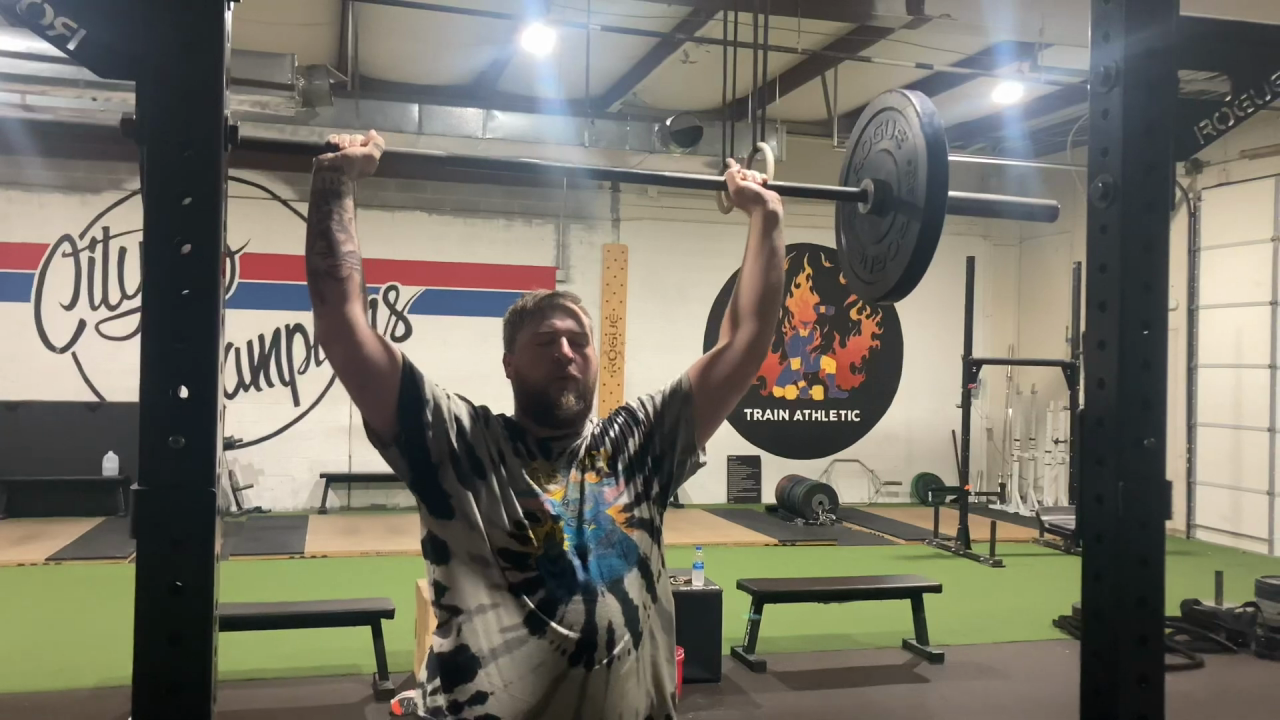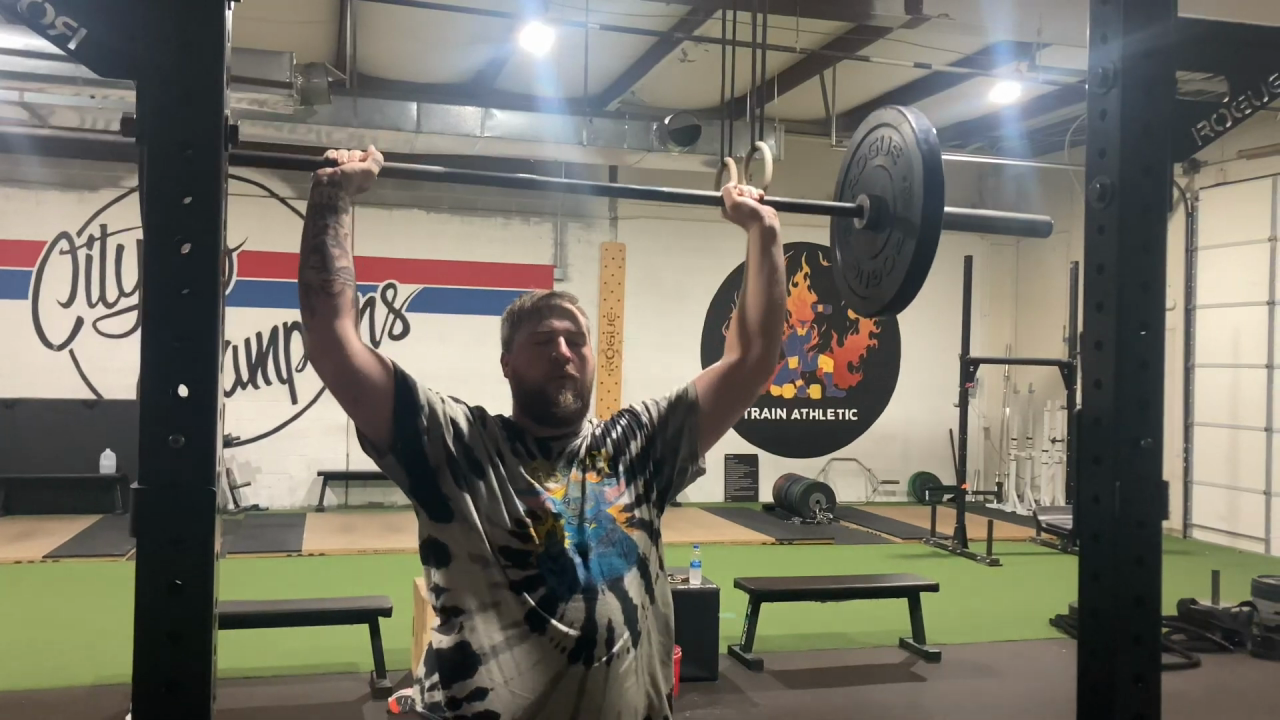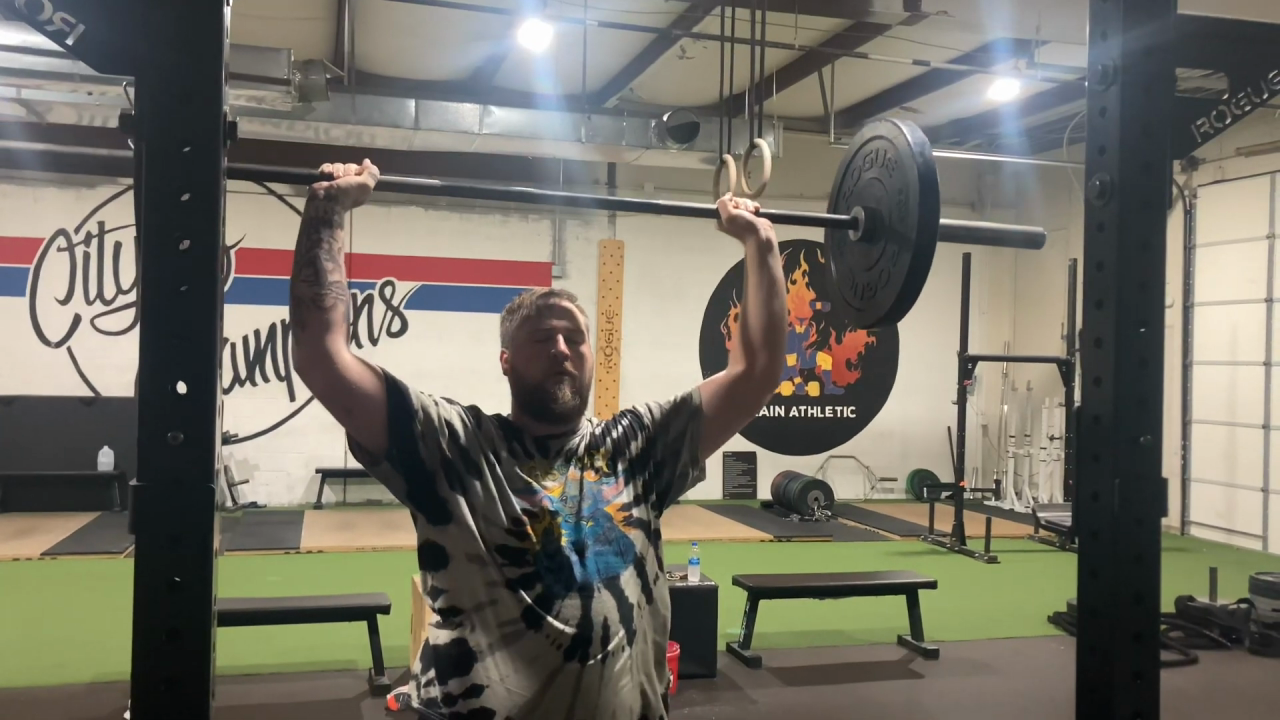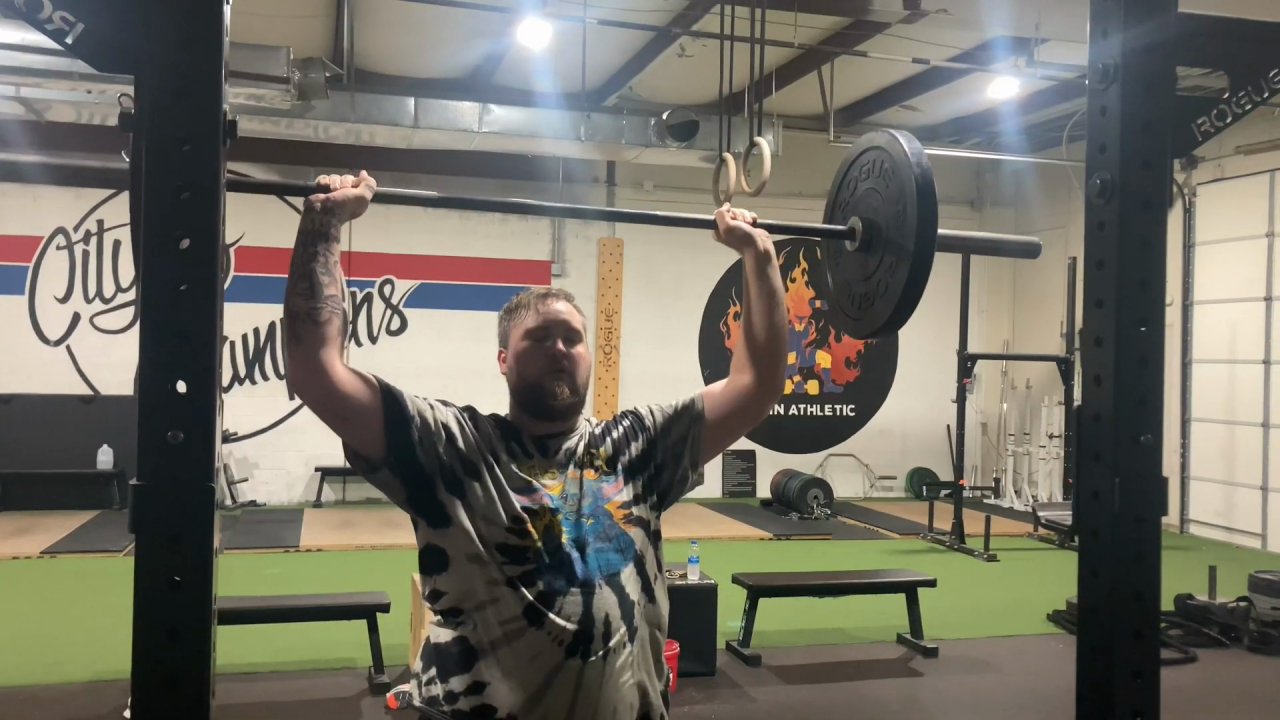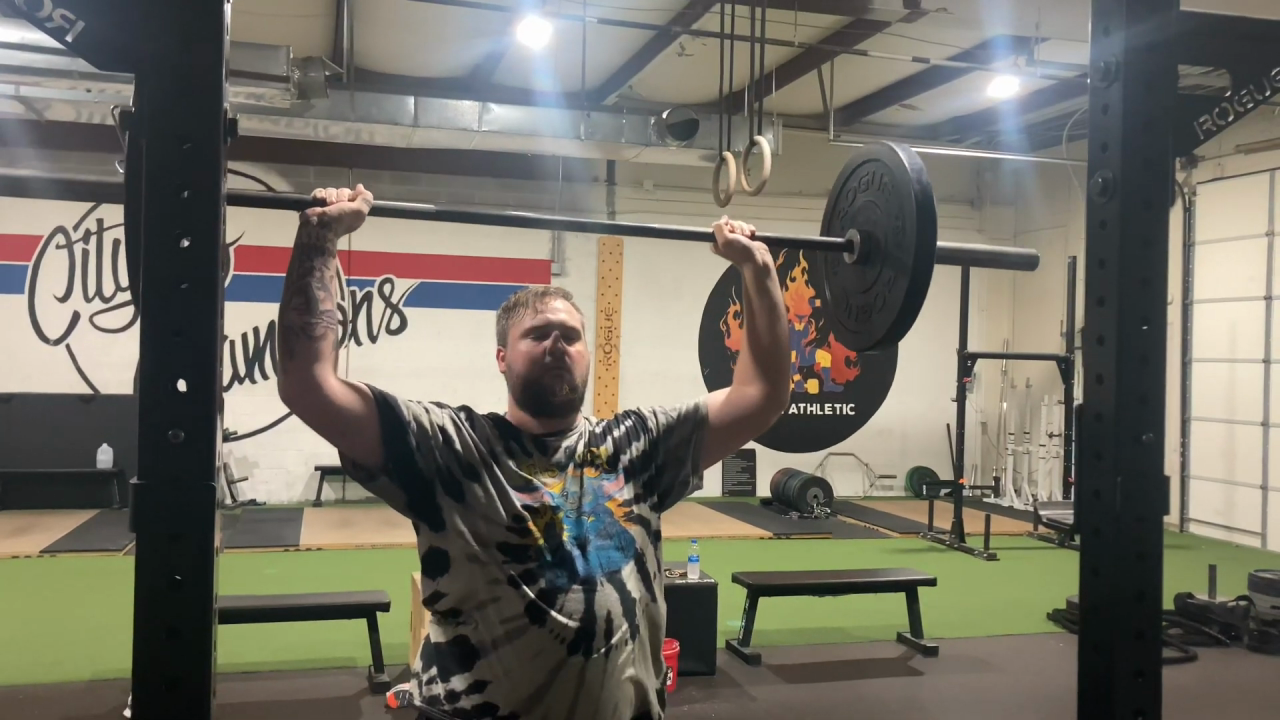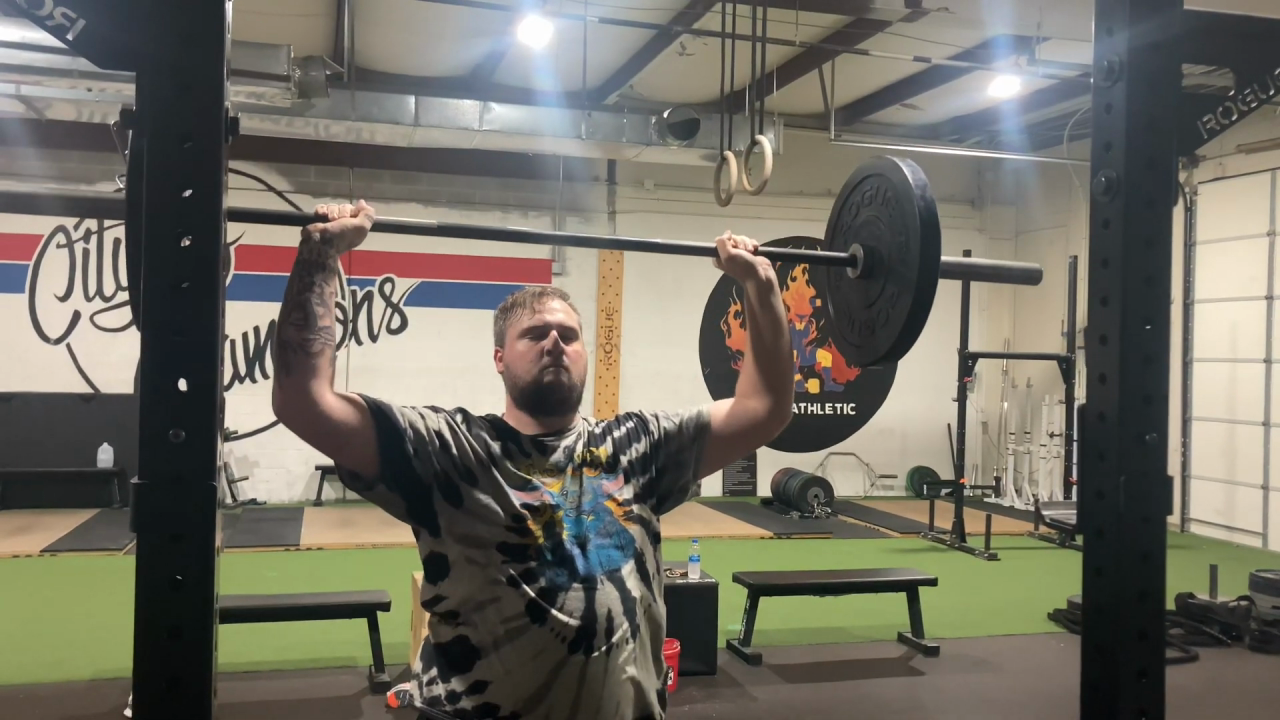
dt=0.3s
person 1, frame 1
left shoulder: (639, 446)
right shoulder: (459, 448)
left elbow: (745, 342)
right elbow: (341, 327)
left wrist: (764, 218)
right wrist: (336, 183)
person 1, frame 2
left shoulder: (637, 447)
right shoulder: (457, 449)
left elbow: (750, 359)
right elbow: (332, 342)
left wrist: (762, 233)
right wrist: (333, 195)
person 1, frame 3
left shoulder: (636, 448)
right shoulder: (451, 448)
left elbow: (756, 373)
right elbow: (320, 358)
left wrist: (758, 245)
right wrist: (328, 210)
person 1, frame 4
left shoulder: (635, 446)
right shoulder: (453, 448)
left elbow: (758, 384)
right elbow: (314, 371)
left wrist: (758, 255)
right wrist: (323, 222)
person 1, frame 5
left shoulder: (636, 444)
right shoulder: (449, 446)
left elbow: (761, 397)
right elbow: (308, 387)
left wrist: (756, 269)
right wrist: (320, 236)
person 1, frame 6
left shoulder: (636, 446)
right shoulder: (448, 450)
left elbow: (764, 409)
right elbow: (302, 401)
left wrist: (759, 281)
right wrist: (320, 253)
